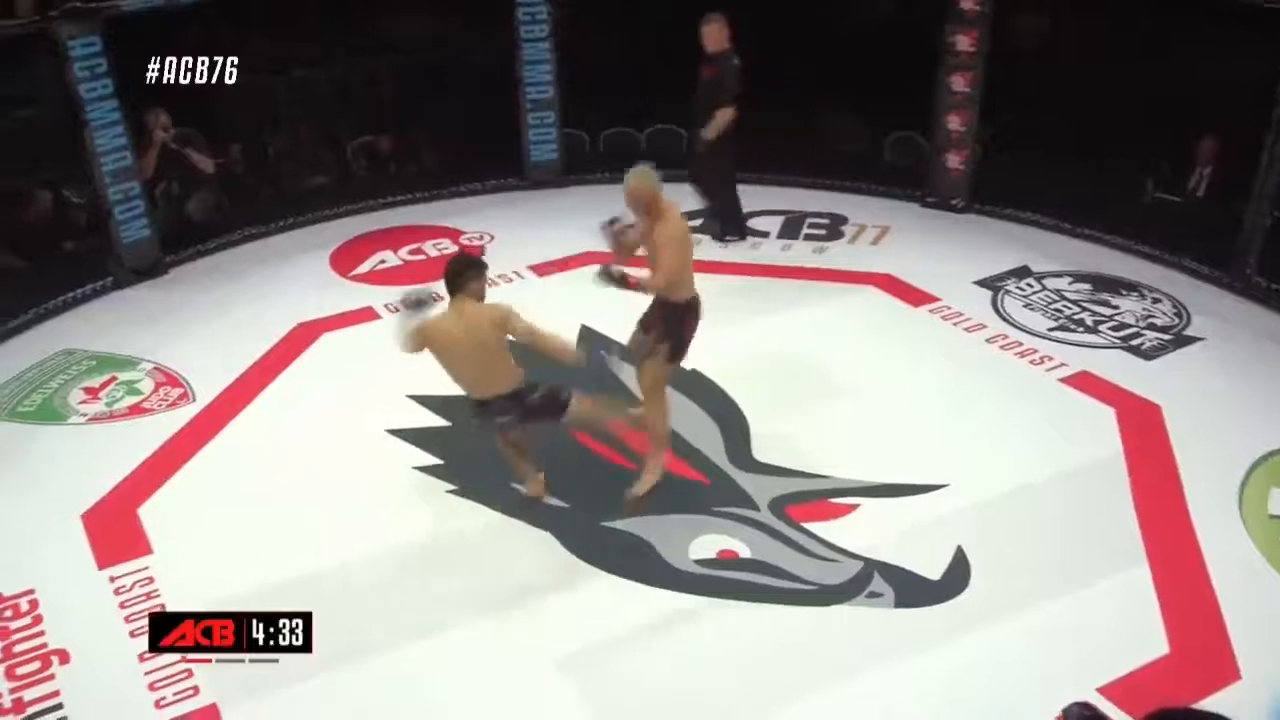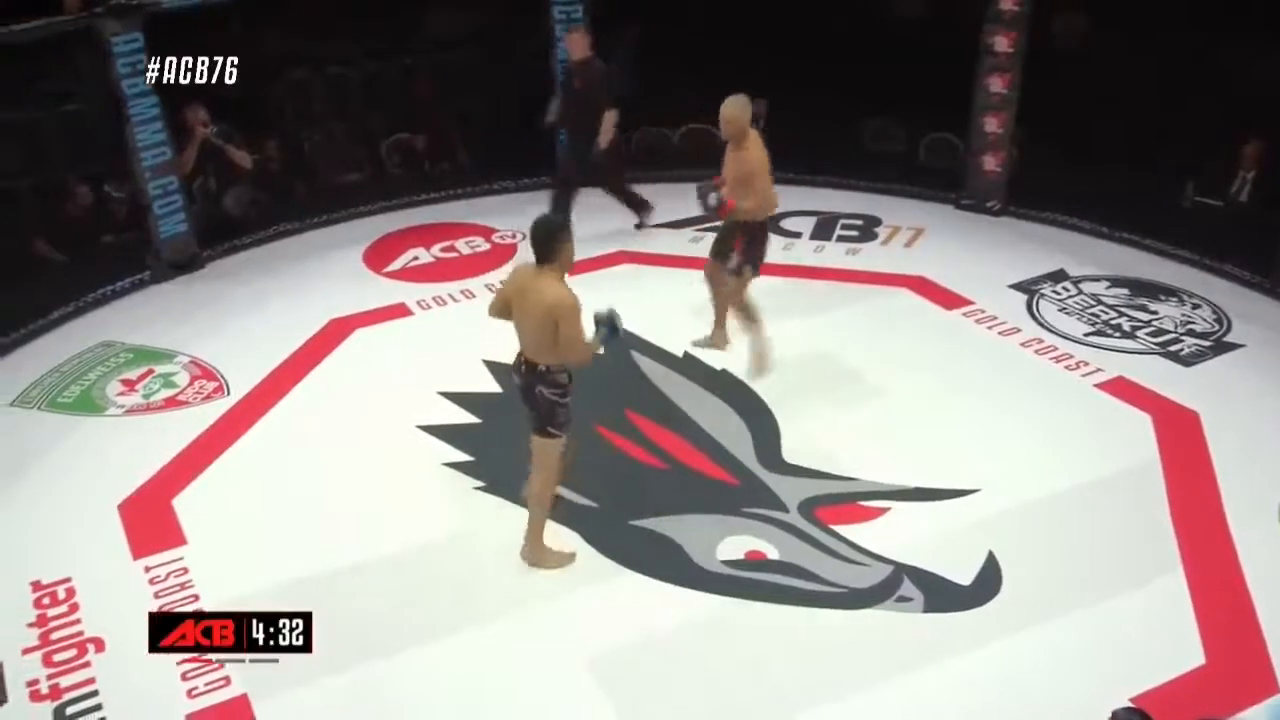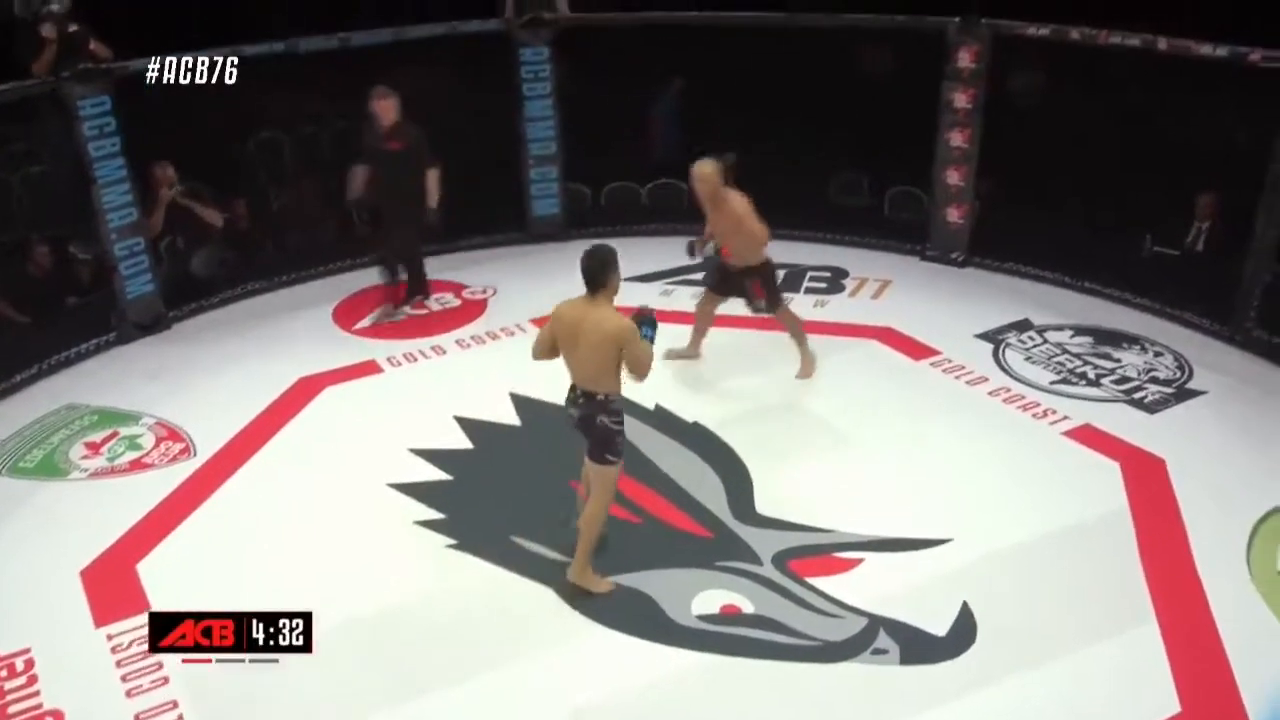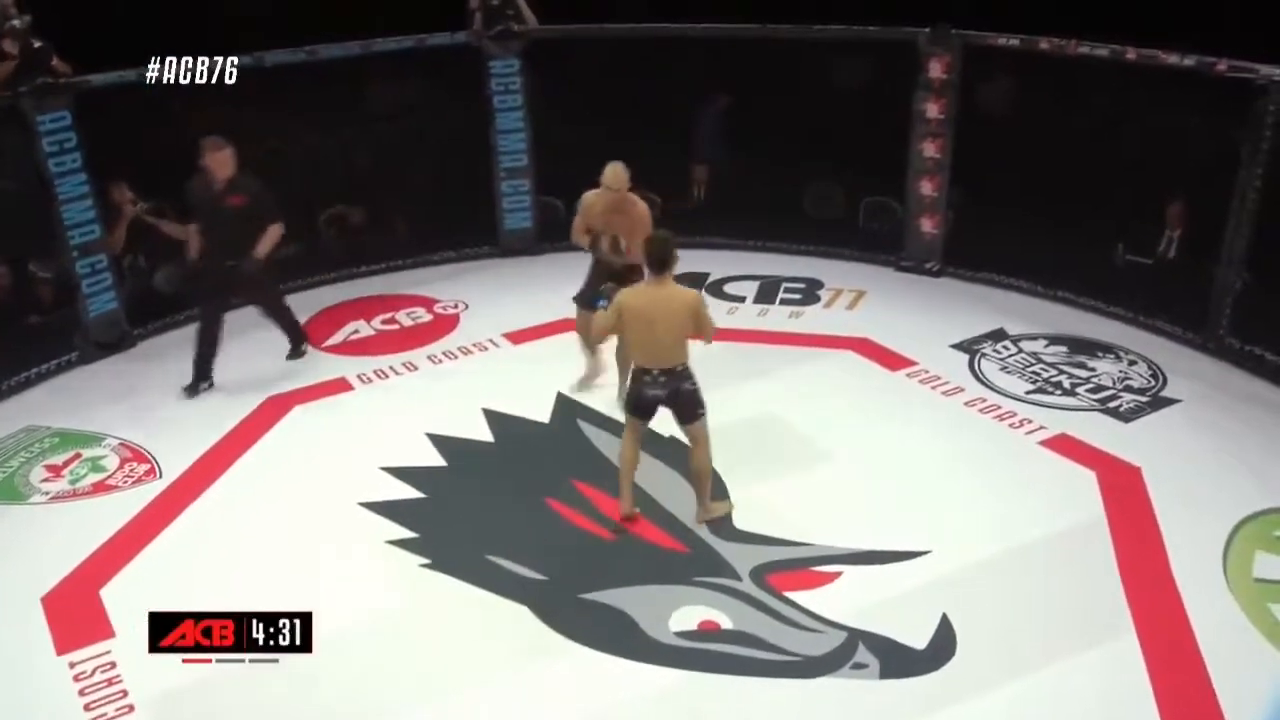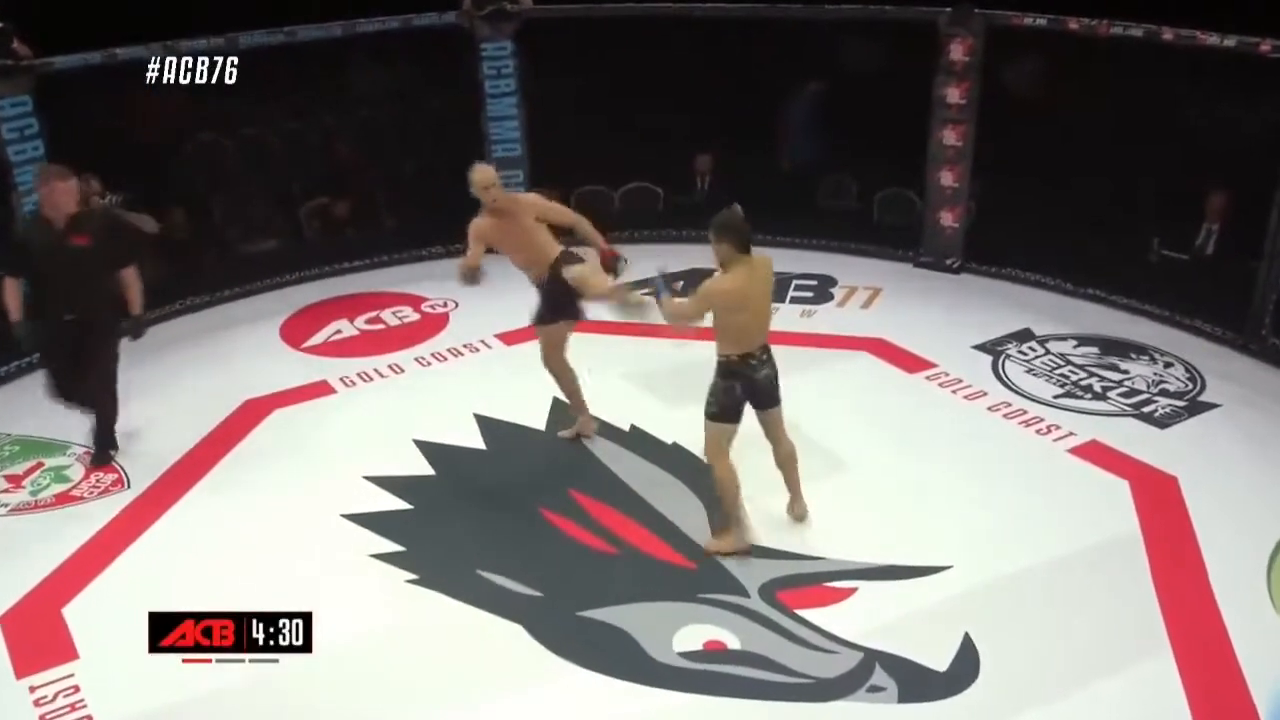
dt=0.7s
person 1, frame 1
left shoulder: (429, 329)
right shoulder: (495, 314)
left elbow: (410, 344)
right elbow: (540, 340)
left wrist: (411, 315)
right wrist: (585, 359)
left hip: (488, 411)
right hip: (521, 396)
left knee: (507, 438)
right knee: (585, 407)
left ankle: (531, 479)
person 1, frame 2
left shoulder: (518, 275)
right shoulder: (563, 299)
left elbow: (497, 311)
right elbow: (577, 356)
right wrist: (604, 335)
left hip: (523, 368)
right hip: (550, 381)
left knee: (545, 439)
right knee: (549, 464)
left ankle: (535, 489)
right ankle: (534, 544)
person 1, frame 3
left shoulder: (563, 311)
right shoulder: (620, 326)
left elbow: (539, 352)
right elbow: (641, 371)
right wrist: (647, 334)
left hip: (575, 400)
right hip: (604, 409)
left knee: (593, 465)
right knee: (603, 491)
left ankle: (585, 522)
right ankle: (580, 569)
person 1, frame 4
left shoulder: (626, 298)
right shoulder: (691, 298)
left elbow: (596, 334)
right elbow: (708, 335)
left wrist: (602, 305)
left hip: (643, 381)
right hip: (679, 380)
left knee: (632, 435)
right knee: (699, 442)
left ankle: (626, 501)
right ankle: (705, 506)
person 1, frame 5
left shoulder: (717, 288)
right shoulder: (765, 265)
left elbow: (678, 318)
left wrist: (663, 296)
right wrist: (737, 224)
left hip: (733, 372)
right hip: (764, 364)
left knee: (717, 453)
right knee: (778, 434)
left ankle: (737, 532)
right ankle: (797, 502)
person 2, frame 1
left shoulder: (670, 228)
right shoulder: (651, 215)
left elbow: (665, 282)
right elbow: (626, 250)
left wrist: (626, 280)
right wrist: (617, 235)
left hip: (678, 310)
right hip: (667, 303)
left knee: (652, 384)
right knee: (637, 350)
left ankle: (655, 462)
right ankle: (651, 411)
person 2, frame 2
left shoulder: (754, 156)
right shoulder: (736, 139)
left elbow: (768, 204)
left wrist: (726, 205)
right wrist: (718, 184)
left hip: (750, 229)
right hip: (732, 223)
left knee: (732, 294)
right knee: (713, 276)
left ankle: (759, 342)
right ankle: (718, 334)
person 2, frame 3
left shoulder: (735, 206)
right shoulder: (709, 199)
left elbow: (760, 240)
left wrist: (724, 251)
right wrist: (704, 240)
left hip: (754, 269)
right hip: (728, 264)
left knee: (780, 313)
right knee: (704, 306)
left ankle: (806, 354)
right ankle: (693, 348)
person 2, frame 4
left shoulder: (640, 210)
right shoulder: (589, 201)
left elbow: (642, 254)
right elbow: (576, 234)
left wrist: (625, 250)
right wrist: (592, 243)
left hip: (629, 271)
right hip: (601, 267)
right knee: (582, 325)
left ankle: (623, 384)
right ankle: (593, 365)
person 2, frame 5
left shoulder: (529, 202)
right shoulder: (479, 227)
left elbow: (575, 221)
right elbow: (471, 262)
left wrist: (605, 249)
right wrist: (469, 270)
left hip: (563, 267)
right hip: (547, 289)
left knee: (589, 283)
right knee: (551, 359)
right ankle: (584, 420)
person 3, frame 1
left shoulder: (728, 66)
right shoulder: (714, 61)
left elbow: (727, 109)
left wrist: (706, 136)
right wrist: (703, 133)
left hip: (719, 136)
right hip: (709, 133)
left knee: (720, 180)
right knee: (699, 175)
left ankle: (734, 228)
right ankle: (727, 219)
person 3, frame 2
left shoulder: (597, 72)
right shoulder: (572, 69)
left elbow: (610, 112)
right elbow: (563, 96)
left wrist: (601, 145)
right wrist: (552, 116)
left hip: (591, 141)
right hip: (578, 138)
left knee: (564, 184)
right knee: (610, 179)
right ankle: (641, 208)
person 3, frame 3
left shoulder: (411, 134)
right shoulder: (371, 135)
left elbow: (431, 170)
right elbow: (362, 166)
left wrist: (432, 205)
right wrist: (354, 195)
left hip: (408, 206)
right hip: (385, 204)
left knee: (392, 252)
right knee: (408, 249)
left ankle: (395, 302)
right ankle: (418, 289)
person 3, frame 4
left shoulder: (251, 188)
right shoulder: (197, 189)
left elbow: (276, 226)
right elbow: (194, 225)
left wrist: (256, 257)
right wrist: (194, 257)
left hip: (249, 265)
right hip: (214, 266)
left knee: (272, 307)
right knee: (208, 322)
left ankle: (299, 340)
right ankle: (201, 377)
person 3, frame 5
left shoulder: (99, 224)
right shoulder: (26, 234)
left elbow: (126, 269)
left wrist: (135, 313)
left hip: (99, 320)
right hip: (55, 324)
left knee: (99, 384)
right knee: (65, 387)
left ankle: (105, 443)
